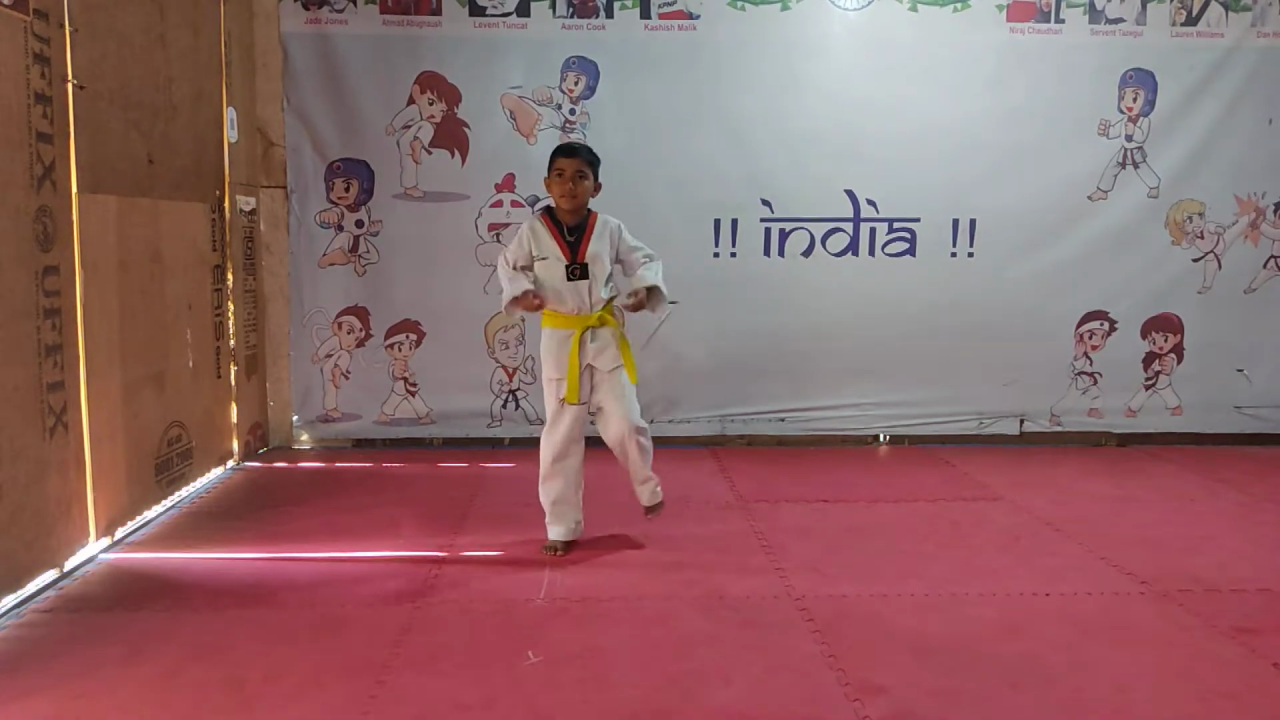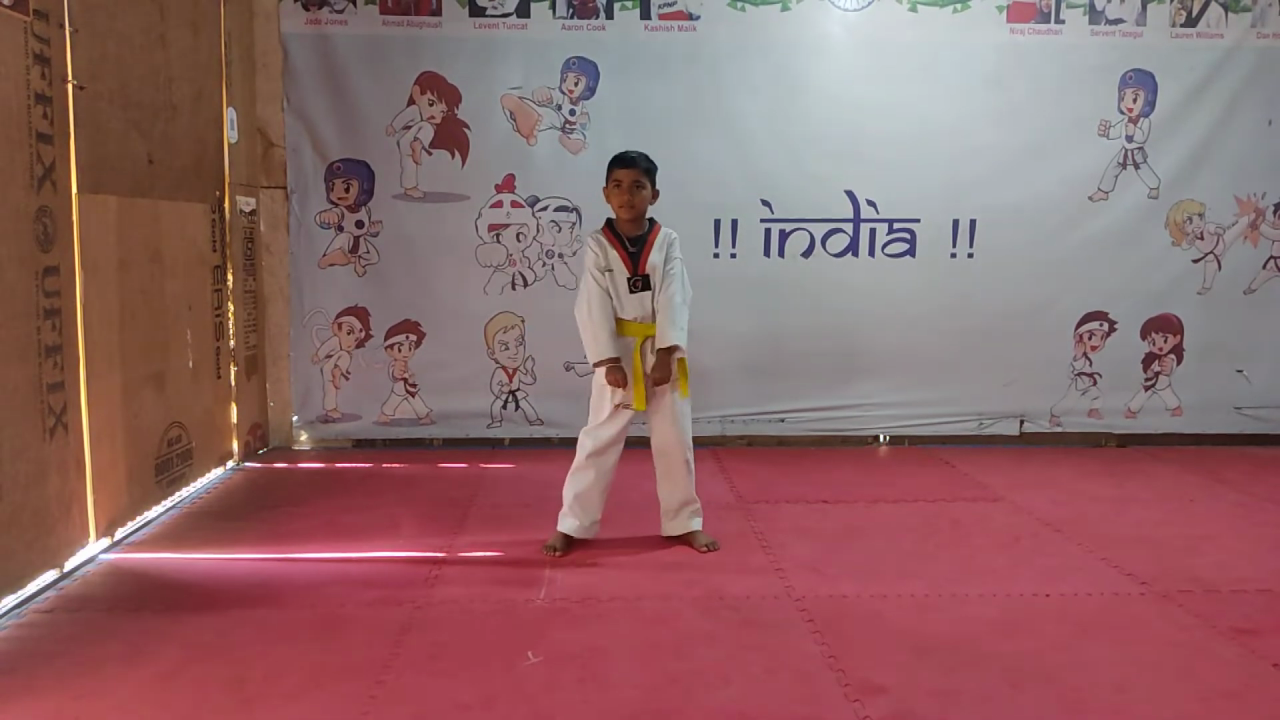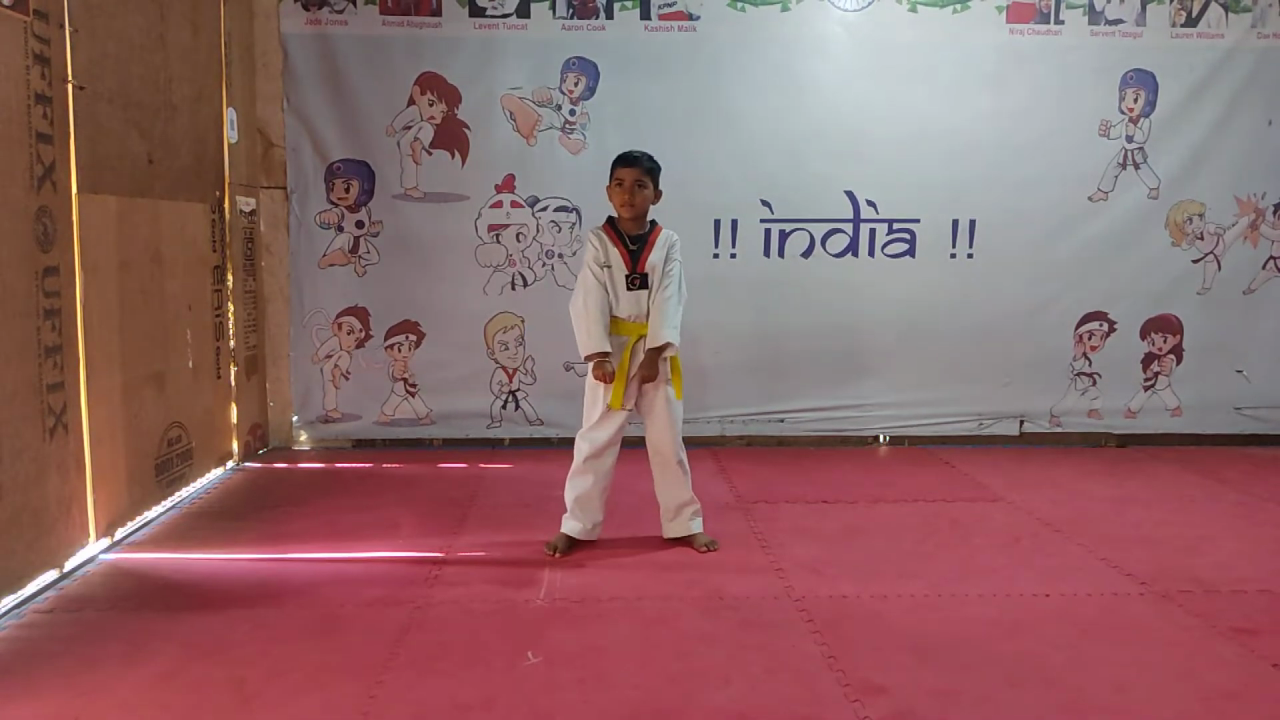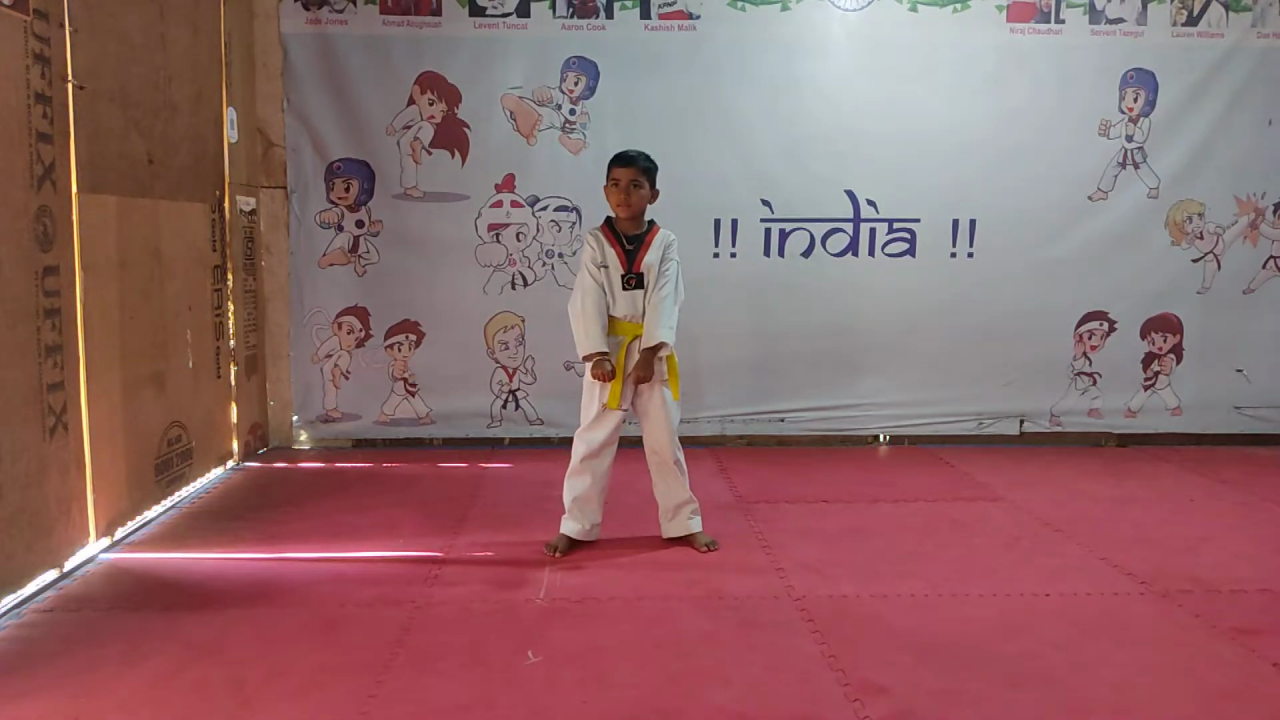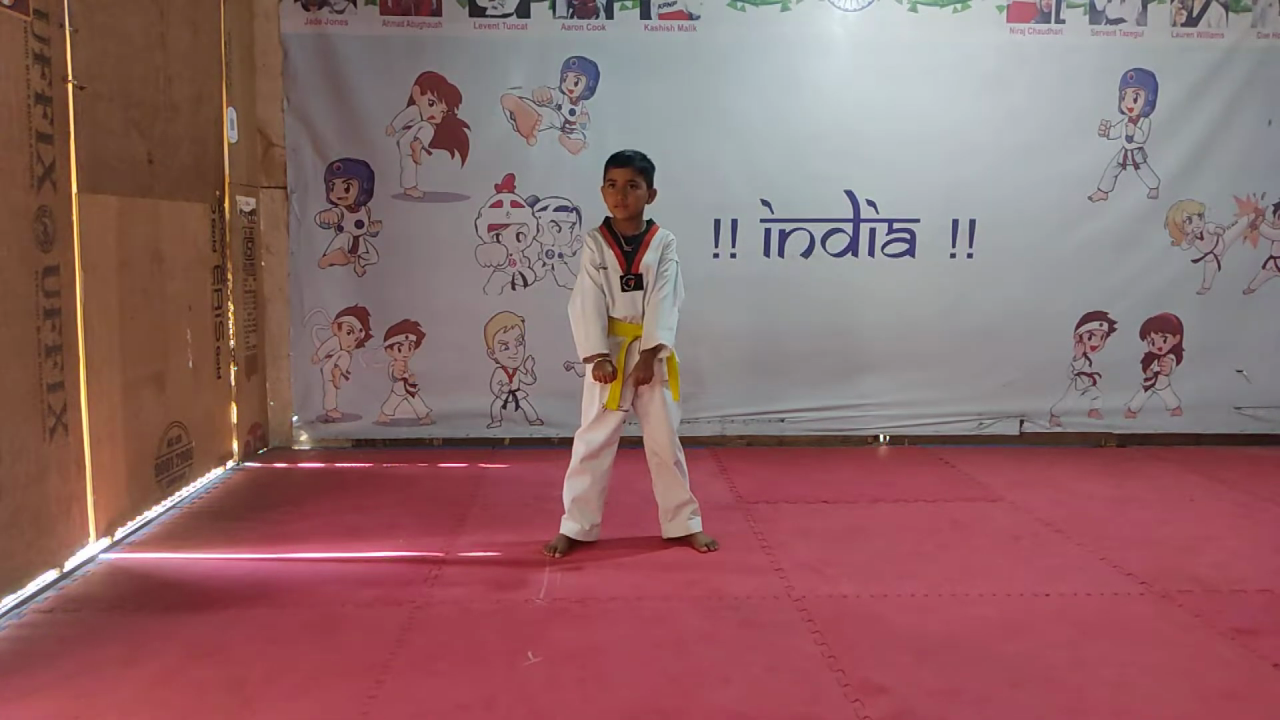
dt=0.5s
person 1, frame 1
left shoulder: (609, 228)
right shoulder: (534, 229)
left elbow: (646, 259)
right elbow: (508, 267)
left wrist: (648, 288)
right wrist: (519, 293)
left hip: (606, 339)
right hip: (561, 341)
left knee: (626, 424)
right knee: (561, 437)
left ankle: (649, 491)
right ankle: (562, 527)
person 1, frame 2
left shoulder: (667, 241)
right shoulder: (598, 245)
left elbow: (675, 300)
right elbow: (592, 307)
left wrist: (666, 353)
right wrist: (609, 361)
left hip: (663, 351)
right hip: (618, 352)
left knee: (675, 440)
right knee: (599, 439)
left ankle: (685, 522)
right ankle: (572, 524)
person 1, frame 3
left shoulder: (667, 243)
right shoulder: (598, 242)
left elbow: (668, 303)
right elbow: (588, 303)
left wrist: (655, 354)
right wrist: (599, 356)
left hip: (656, 353)
right hip: (611, 352)
left knee: (668, 441)
right knee: (596, 440)
left ankle: (684, 523)
right ankle: (577, 525)
person 1, frame 4
left shoulder: (665, 243)
right shoulder: (595, 242)
left elbow: (664, 304)
right elbow: (586, 303)
left wrist: (649, 354)
right wrist: (598, 355)
left hip: (652, 353)
right hip: (608, 352)
left knee: (664, 440)
right knee: (592, 441)
left ankle: (684, 522)
right ankle: (576, 525)
person 1, frame 5
left shoulder: (663, 243)
right shoulder: (595, 243)
left elbow: (664, 303)
right elbow: (586, 304)
left wrist: (648, 355)
right wrist: (598, 356)
left hip: (653, 353)
right hip: (608, 353)
left knee: (665, 441)
right knee: (593, 441)
left ankle: (684, 522)
right ankle: (575, 526)
